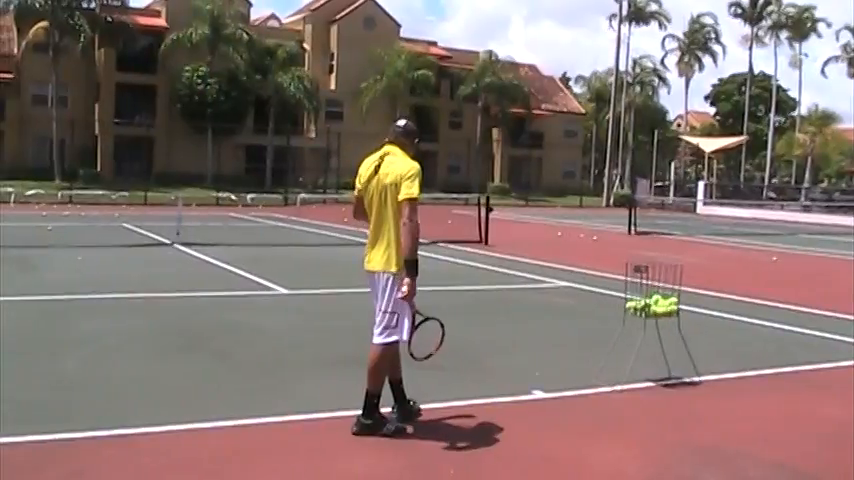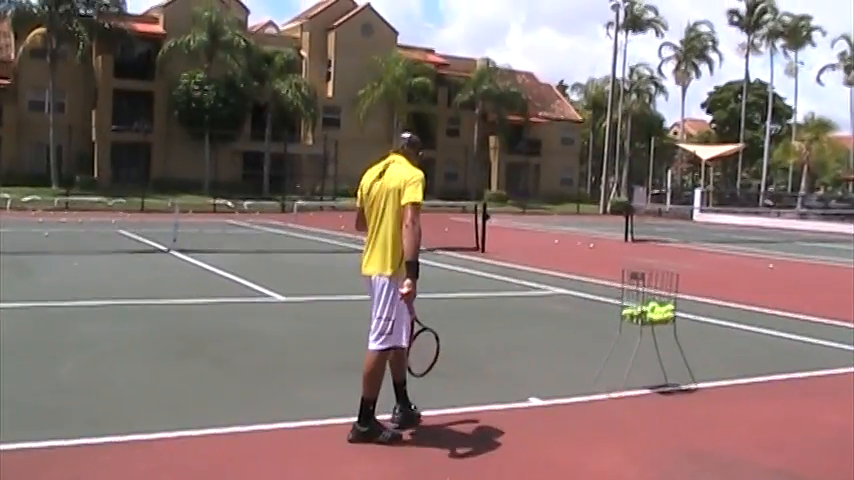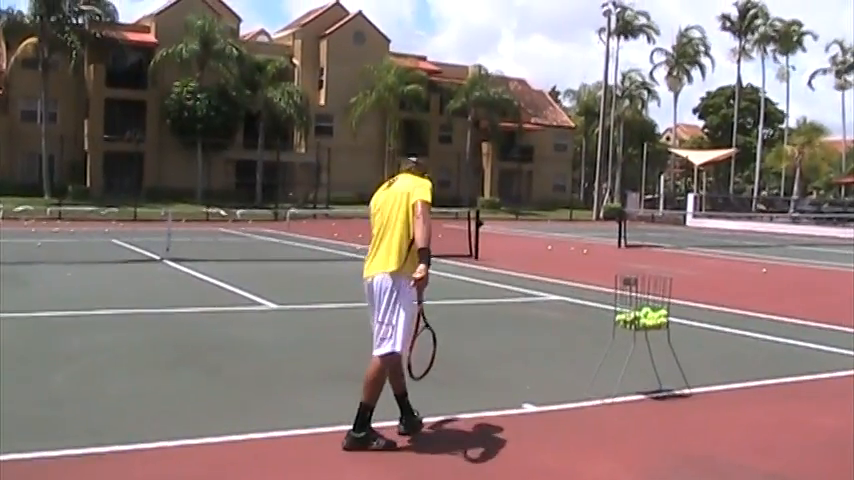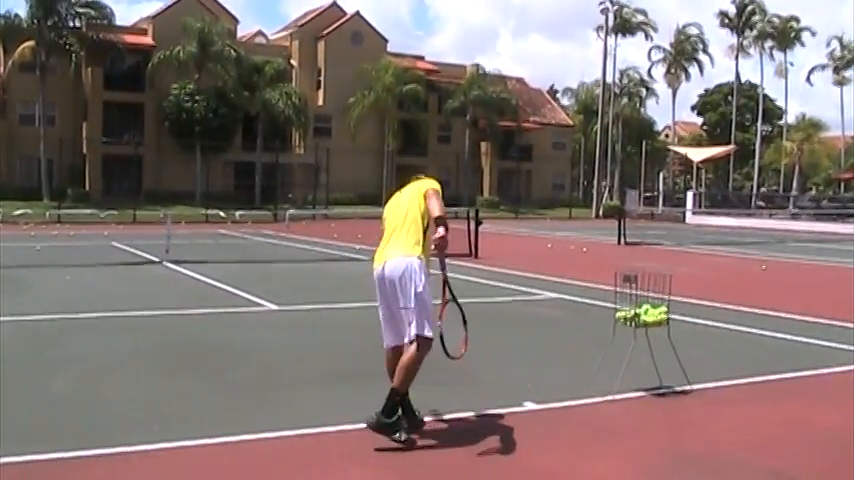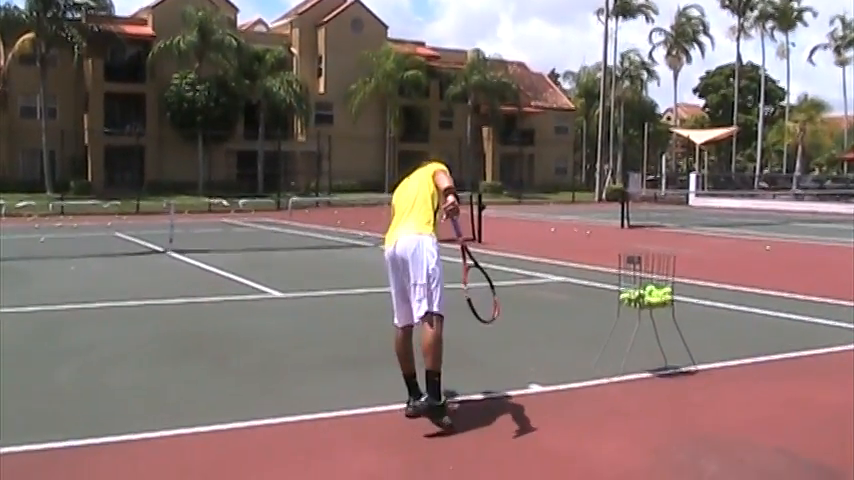
dt=0.3s
person 1, frame 1
left shoulder: (367, 164)
right shoulder: (408, 167)
left elbow: (358, 212)
right elbow: (408, 222)
right wrist: (411, 272)
left hip: (375, 259)
right hip: (394, 263)
left knee: (390, 335)
right knee: (386, 338)
left ankle: (401, 403)
right ankle: (369, 416)
person 1, frame 2
left shoulder: (371, 174)
right shoulder: (412, 175)
right elbow: (410, 224)
right wrist: (411, 273)
left hip: (374, 264)
right hip: (392, 269)
left knee: (396, 339)
right knee: (382, 344)
left ankle: (403, 407)
right ankle: (364, 423)
person 1, frame 3
left shoulder: (382, 191)
right shoulder: (419, 184)
right elbow: (420, 217)
right wrist: (424, 261)
left hip: (372, 271)
right hip: (394, 274)
left knee: (389, 349)
right knee: (387, 353)
left ankle: (408, 415)
right ankle: (360, 430)
person 1, frame 4
left shoulder: (393, 200)
right shoulder: (427, 185)
right elbow: (435, 199)
right wrist: (441, 227)
left hip: (381, 264)
right hip: (407, 262)
left knee: (395, 344)
right knee: (420, 340)
left ankle: (407, 414)
right ankle: (387, 414)
person 1, frame 5
left shoulder: (401, 187)
right shoulder: (433, 169)
right elbow: (442, 176)
right wrist: (451, 194)
left hip: (392, 244)
right hip: (418, 240)
left knee: (403, 324)
right knee: (432, 317)
left ankle: (414, 397)
right ankle: (432, 397)
